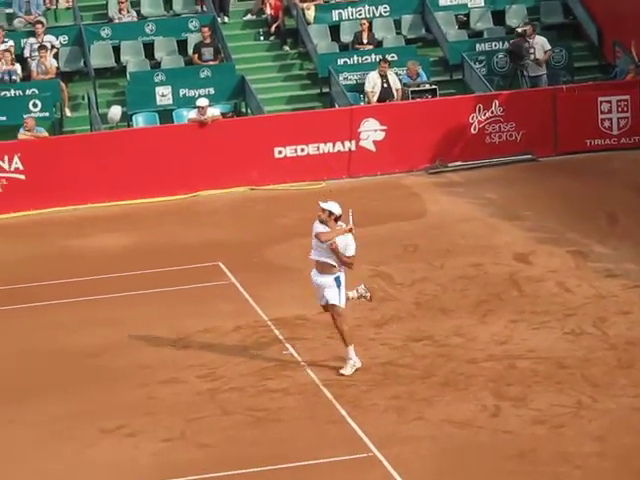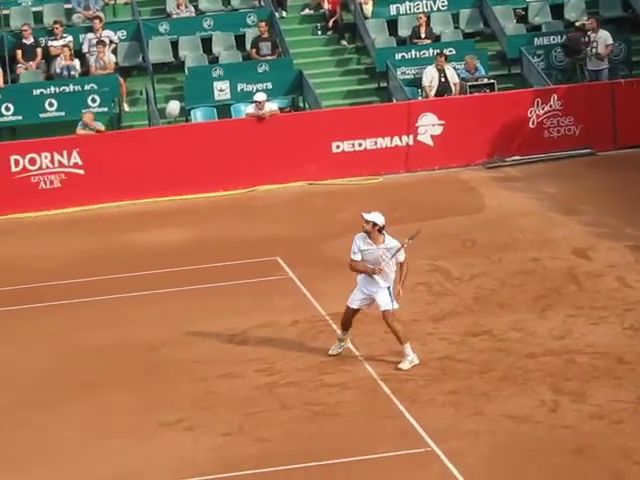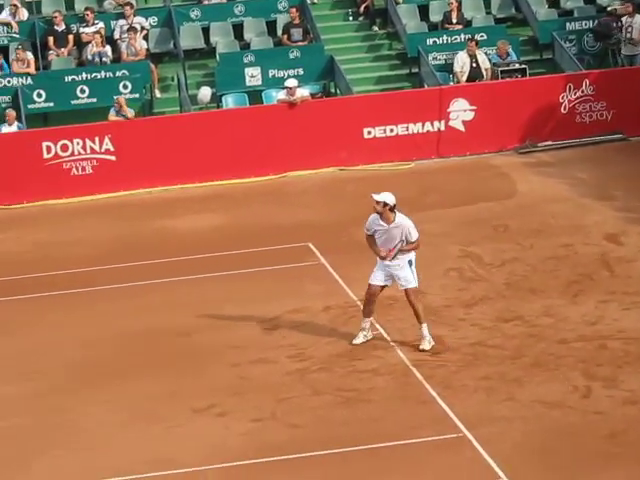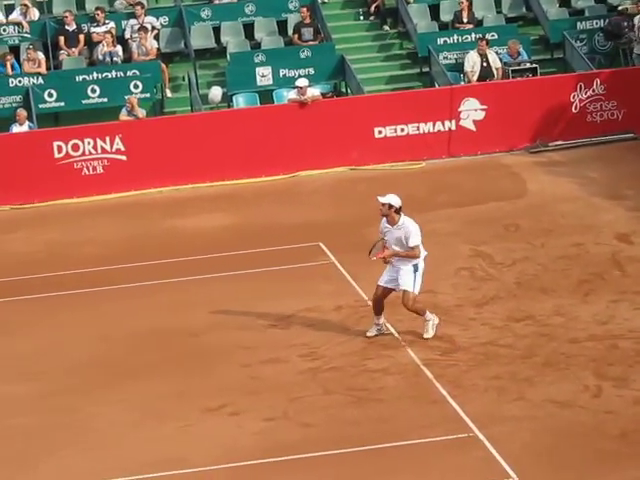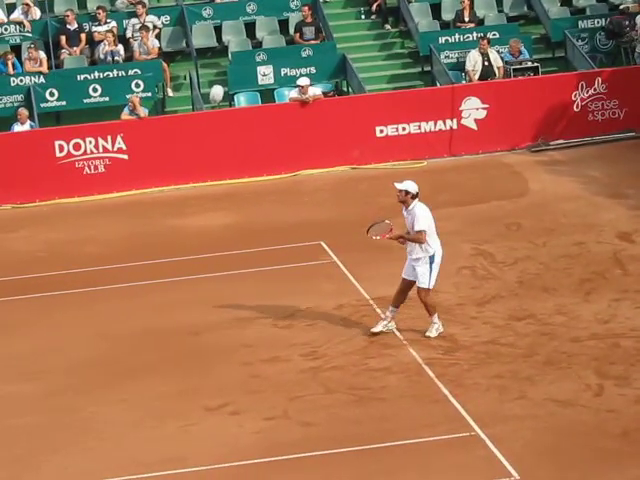
dt=0.2s
person 1, frame 1
left shoulder: (347, 238)
right shoulder: (319, 225)
left elbow: (350, 264)
right elbow: (322, 238)
left wrist: (338, 251)
right wrist: (342, 230)
left hip: (333, 279)
right hip: (318, 276)
left knee: (338, 317)
right knee: (329, 308)
left ankle: (352, 359)
right ankle: (358, 293)
person 1, frame 2
left shoulder: (393, 245)
right shoulder: (359, 239)
left elbow: (403, 263)
right elbow: (352, 265)
left wrist: (399, 284)
right wrist: (371, 269)
left hip: (383, 286)
right hip: (365, 283)
left knee: (389, 320)
right knee: (347, 316)
left ankle: (410, 356)
right ankle: (342, 341)
person 1, frame 3
left shoulder: (405, 223)
right shoulder: (373, 220)
left elbow: (416, 244)
right elbow: (369, 236)
left wrist: (397, 250)
right wrist: (377, 251)
left hip: (403, 263)
right hip: (384, 262)
left knee: (412, 298)
right knee: (370, 296)
left ankle: (426, 336)
right ankle: (365, 331)
person 1, frame 4
left shoulder: (410, 226)
right shoulder: (384, 223)
left elbow: (416, 254)
left wrist: (393, 253)
right wrist: (385, 254)
left hip: (411, 266)
right hip: (394, 265)
left knee: (408, 303)
right knee: (377, 297)
left ankle: (430, 319)
right ankle: (379, 325)
person 1, frame 5
left shoulder: (420, 211)
right shoulder: (408, 209)
left elbow: (421, 238)
left wrist: (400, 236)
right wrist: (405, 238)
left hip: (428, 257)
right hip: (414, 255)
left knee: (423, 295)
right knee: (403, 289)
left ankle: (436, 323)
right ankle: (387, 321)
